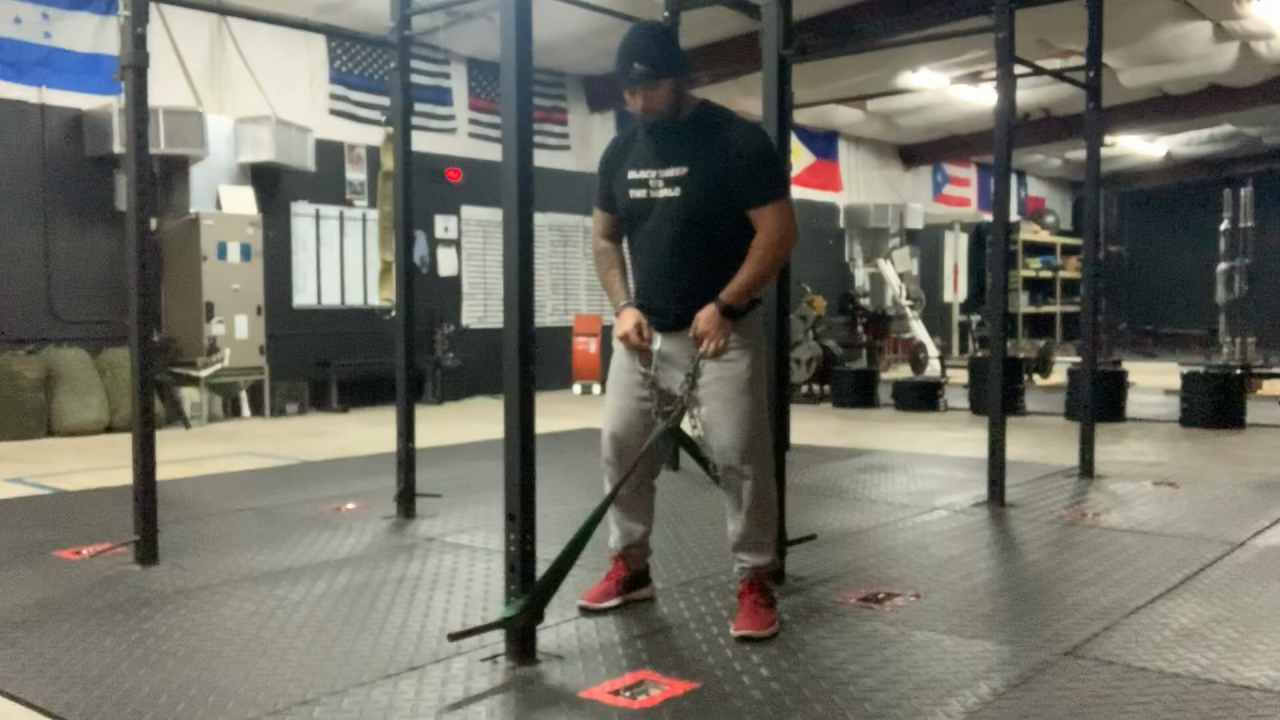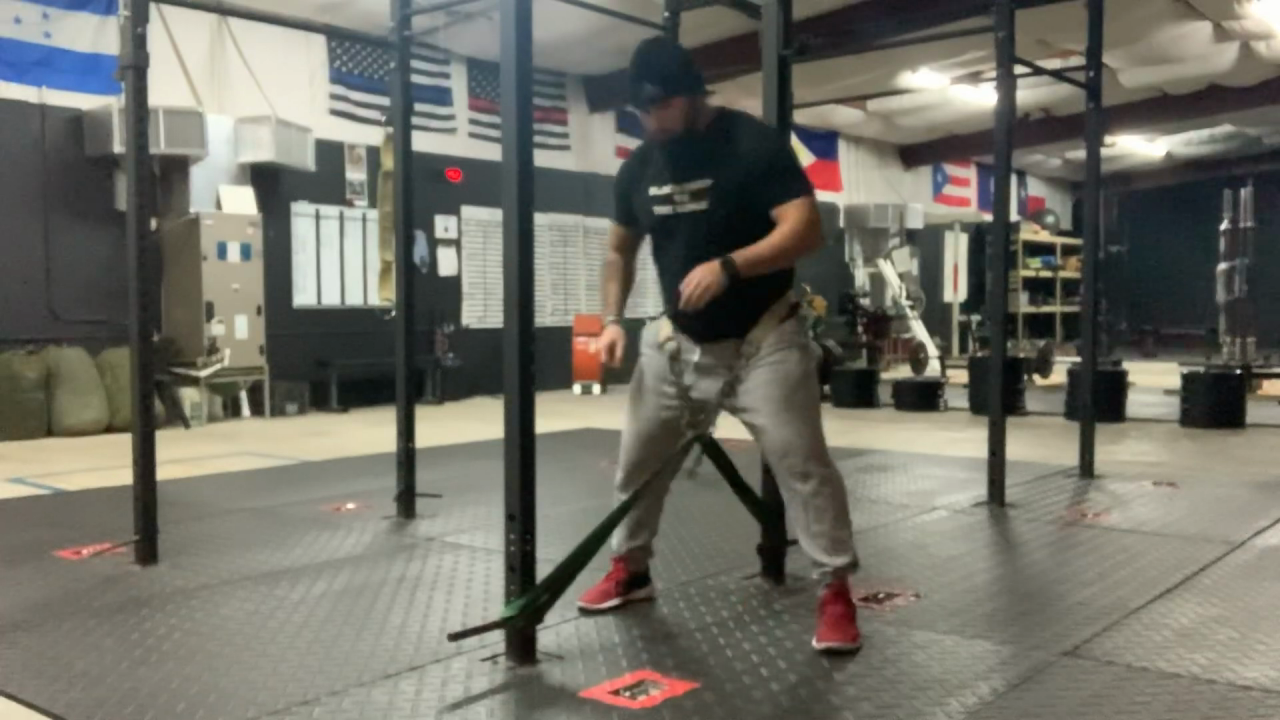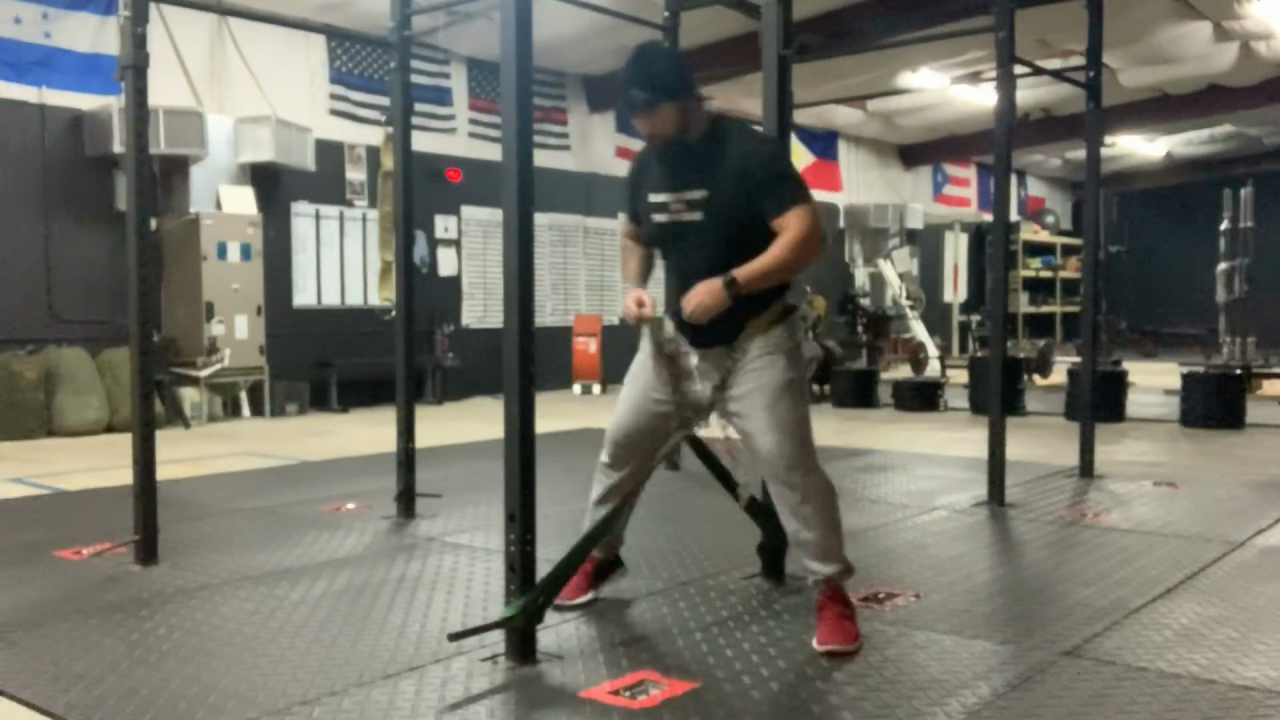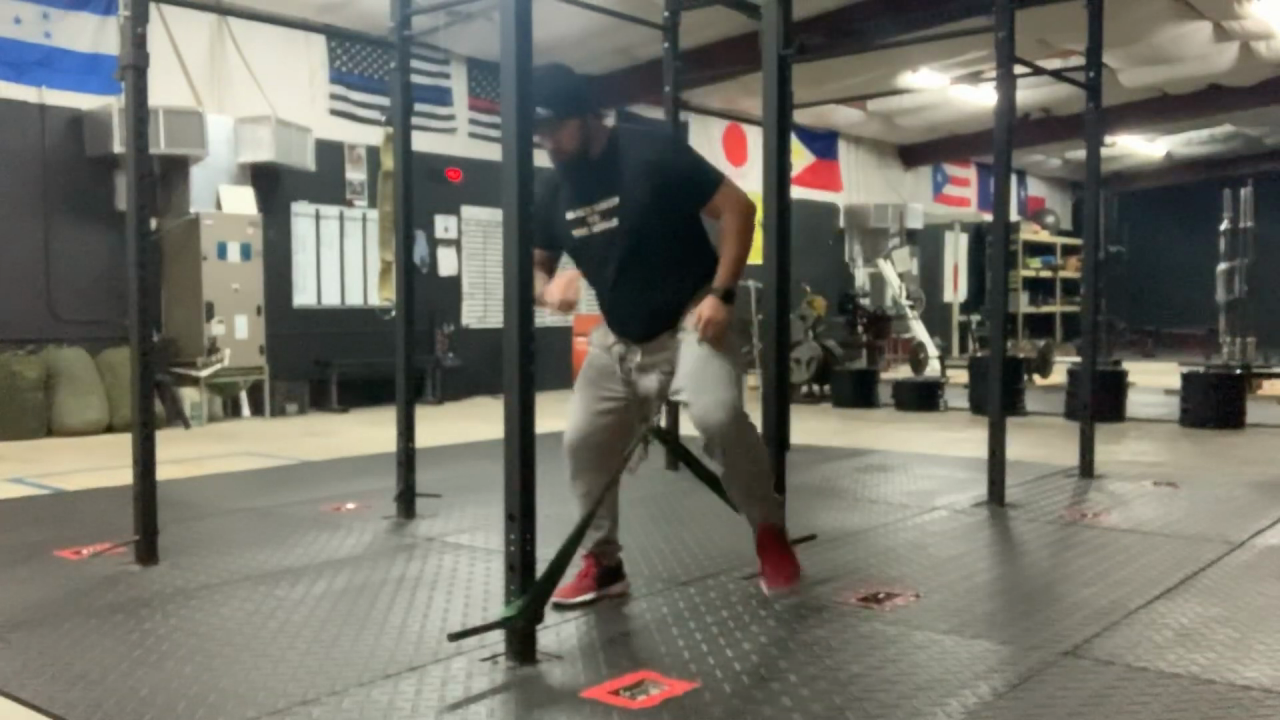
dt=0.5s
person 1, frame 1
left shoulder: (736, 140)
right shoulder: (621, 152)
left elbow: (779, 231)
right elbow: (605, 238)
left wrist: (725, 306)
right wrist: (624, 305)
left hip: (722, 328)
right hip: (646, 332)
left knee: (739, 454)
right knee: (621, 446)
left ankle: (755, 581)
right ankle: (630, 566)
person 1, frame 2
left shoulder: (755, 144)
right shoulder: (638, 166)
left elbow: (805, 229)
right elbow: (618, 249)
left wrist: (727, 266)
right wrist: (612, 319)
left hip: (763, 336)
right hip: (679, 339)
left knee: (800, 455)
right knee: (639, 455)
left ankle: (835, 590)
right ankle: (630, 568)
person 1, frame 3
left shoulder: (750, 154)
right shoulder: (644, 166)
left elbow: (807, 236)
right elbow: (635, 238)
left wrist: (730, 284)
right wrist: (634, 287)
left hip: (754, 338)
right hip: (680, 340)
left knee: (787, 458)
right knee: (625, 440)
left ankle: (831, 592)
right ankle: (599, 555)
person 1, frame 4
left shoulder: (655, 154)
right shoulder: (552, 192)
left elbow: (737, 209)
right elbow: (534, 269)
left wrist: (721, 292)
right wrist: (549, 292)
left hip: (692, 320)
right hip: (620, 339)
left knee: (718, 416)
right knee: (584, 443)
left ankle: (767, 526)
right ankle: (603, 563)
